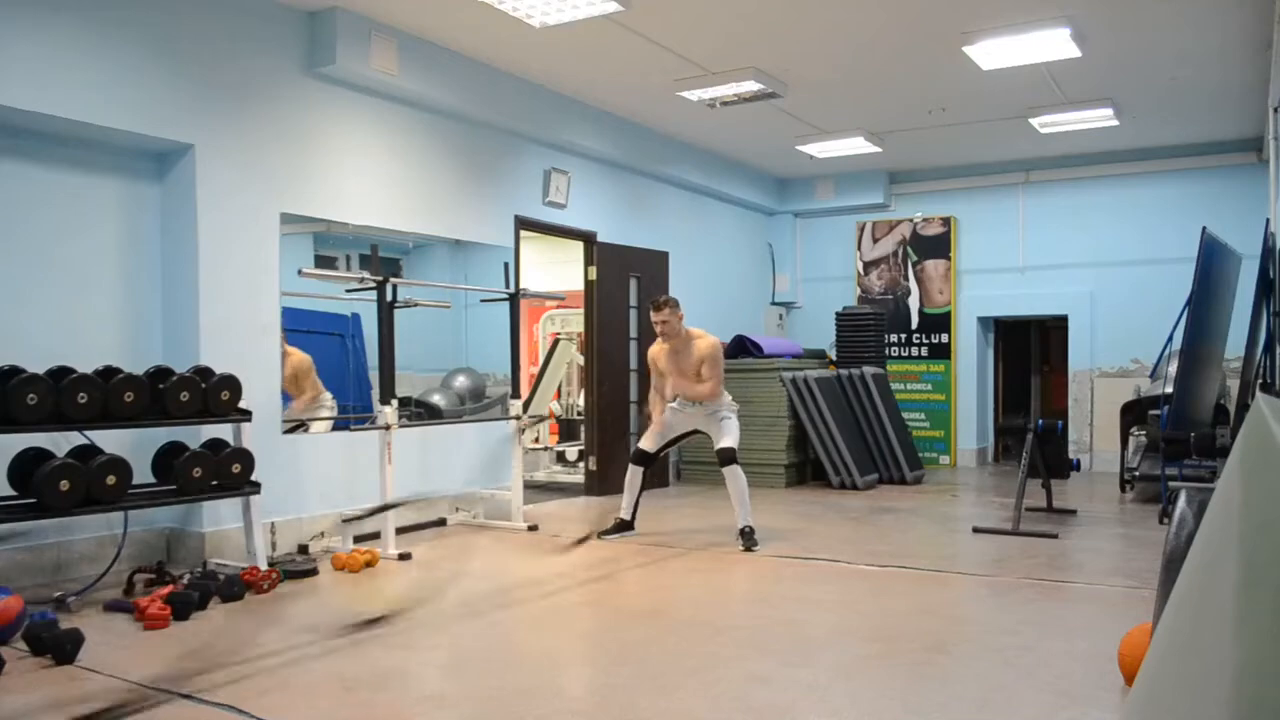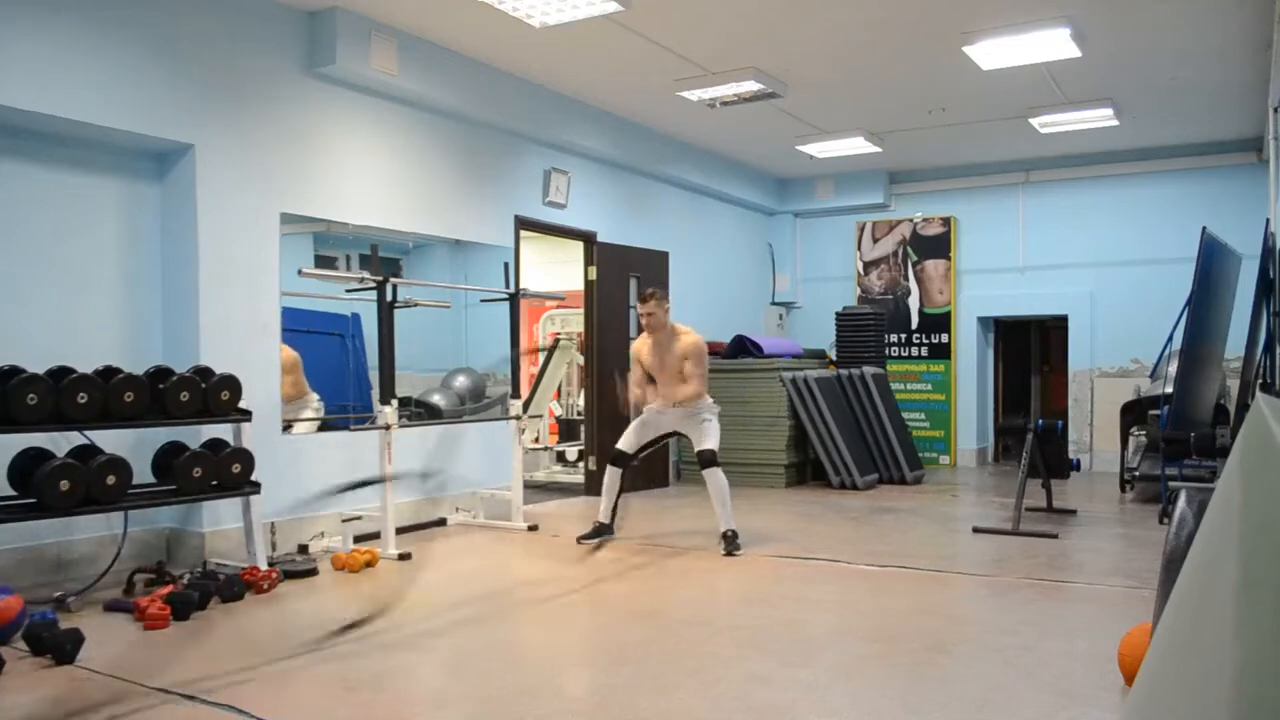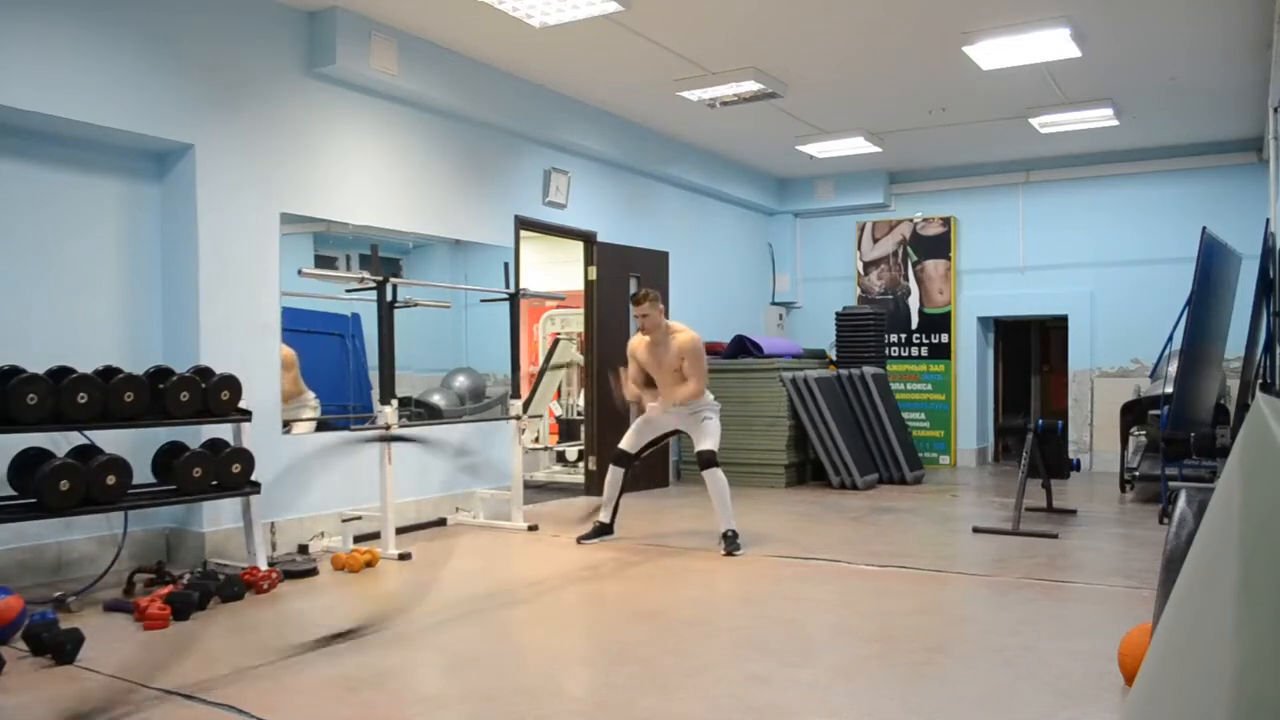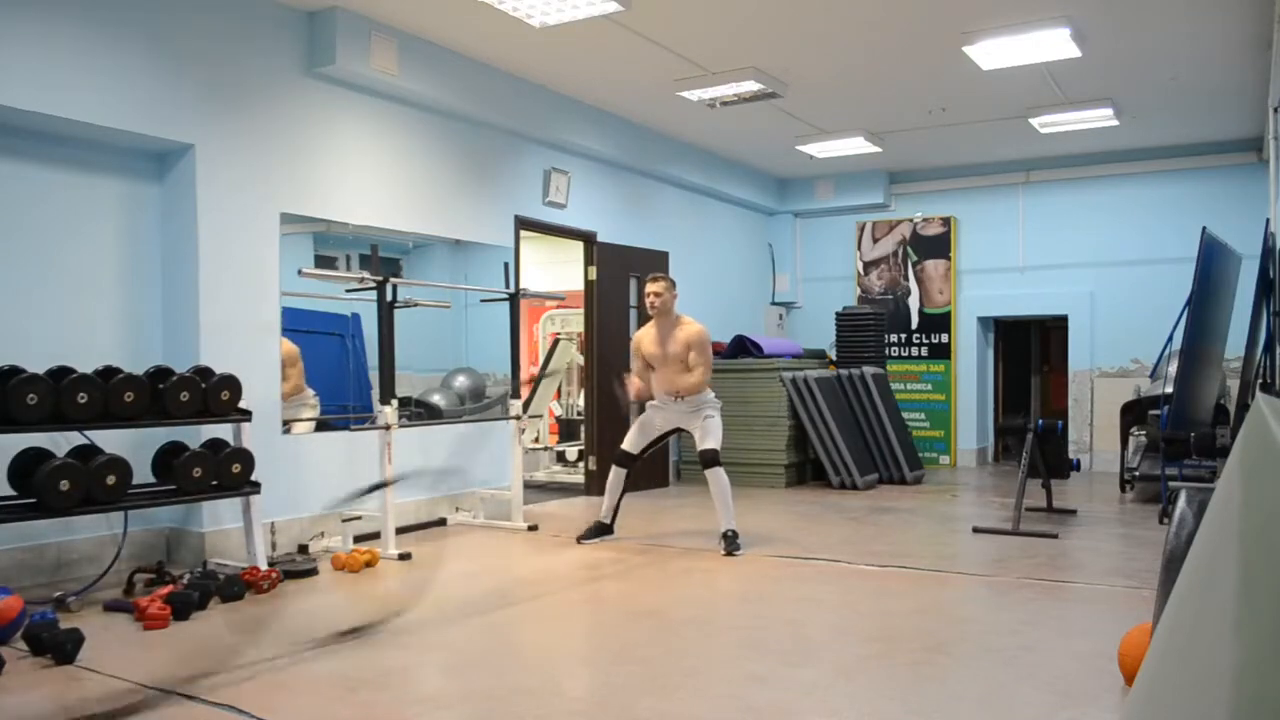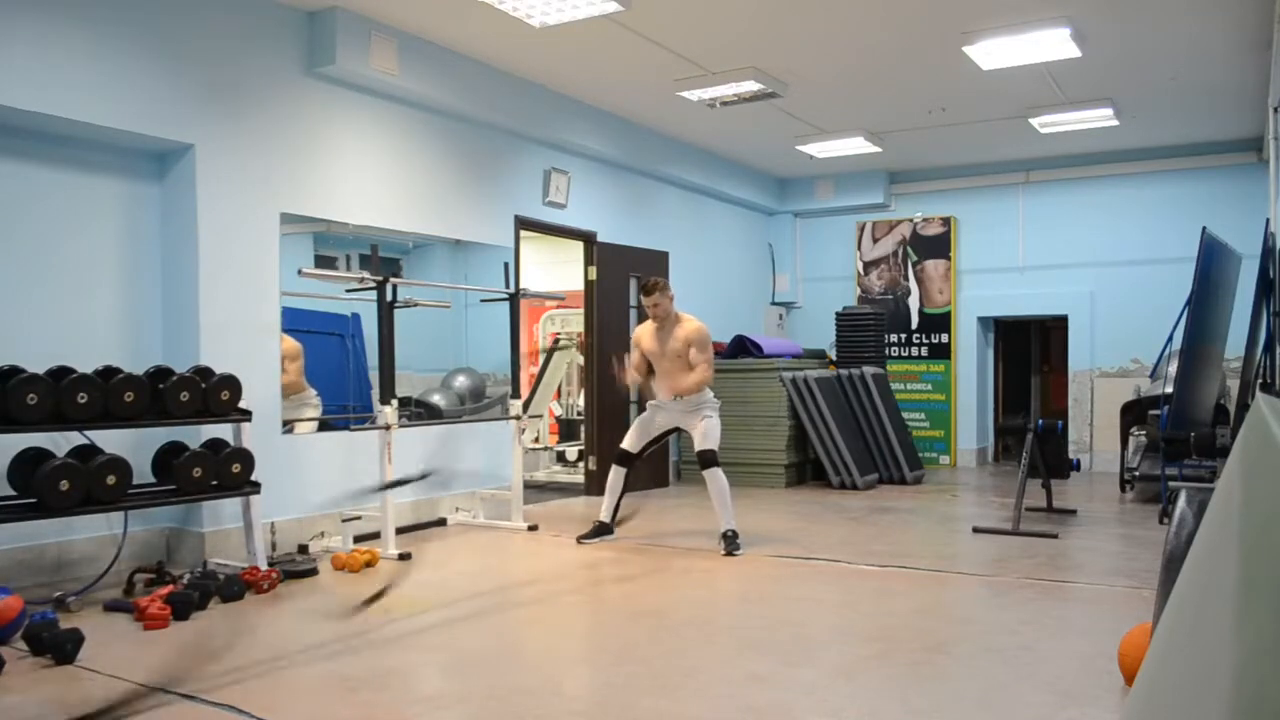
dt=1s
person 1, frame 1
left shoulder: (707, 345)
right shoulder: (656, 351)
left elbow: (713, 389)
right elbow: (656, 393)
left wrist: (678, 386)
right wrist: (656, 426)
left hip: (716, 408)
right hip: (683, 407)
left knee: (727, 458)
right knee: (639, 455)
left ankle: (745, 528)
right ankle: (626, 520)
person 1, frame 2
left shoulder: (692, 342)
right shoulder: (639, 346)
left elbow: (699, 388)
right elbow: (636, 387)
left wrist: (661, 395)
right wrist: (637, 396)
left hip: (697, 410)
right hip: (661, 410)
left knee: (708, 461)
right knee: (616, 458)
left ankle: (728, 532)
right ankle: (604, 524)
person 1, frame 3
left shoulder: (687, 340)
right shoulder: (636, 345)
left elbow: (697, 385)
right elbow: (633, 387)
left wrist: (661, 399)
right wrist: (632, 393)
left hip: (698, 408)
right hip: (663, 410)
left knee: (707, 461)
right knee: (619, 458)
left ankle: (729, 532)
right ankle: (605, 524)
person 1, frame 4
left shoulder: (694, 332)
right shoulder: (641, 337)
left elbow: (701, 377)
right elbow: (636, 377)
left wrist: (665, 382)
right wrist: (635, 389)
left hip: (699, 405)
right hip: (664, 406)
left knee: (710, 461)
right knee: (621, 458)
left ankle: (729, 532)
right ankle: (605, 523)
person 1, frame 5
left shoulder: (694, 330)
right shoulder: (641, 333)
left elbow: (705, 372)
right elbow: (636, 373)
left wrist: (671, 385)
right wrist: (629, 377)
left hip: (698, 405)
right hip: (662, 405)
left knee: (708, 461)
right knee: (621, 458)
left ankle: (729, 532)
right ankle: (605, 523)
